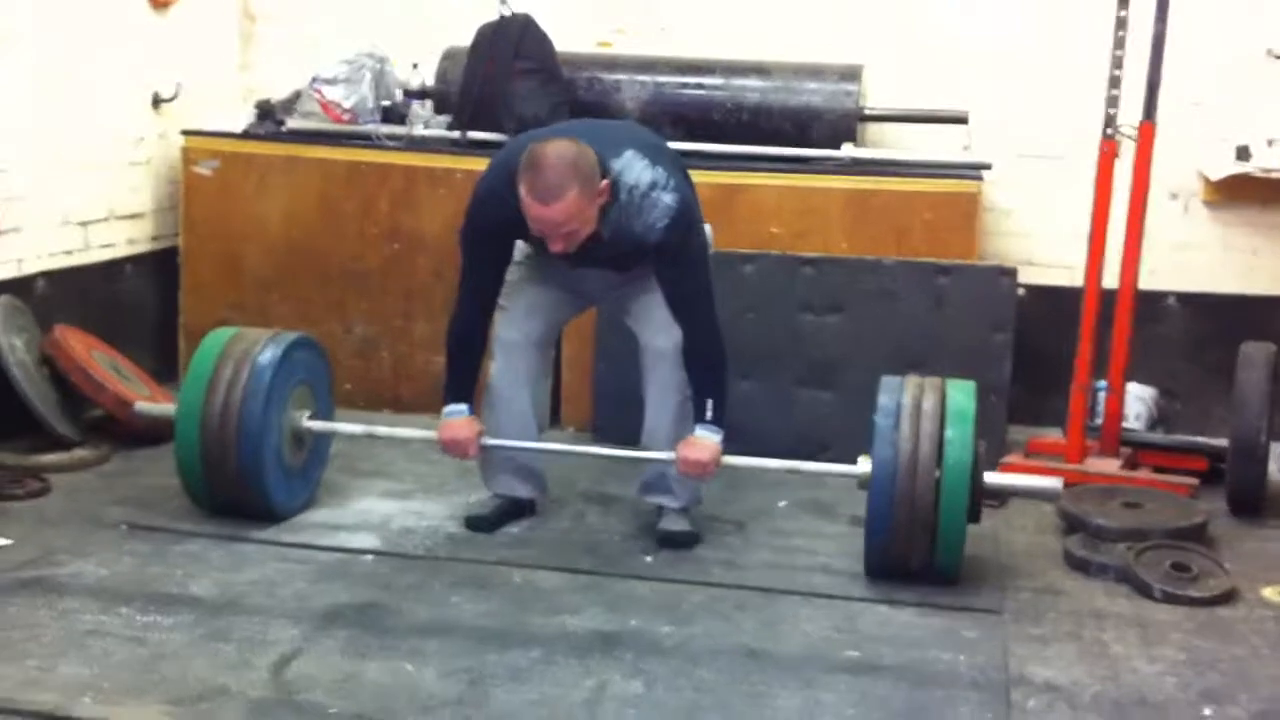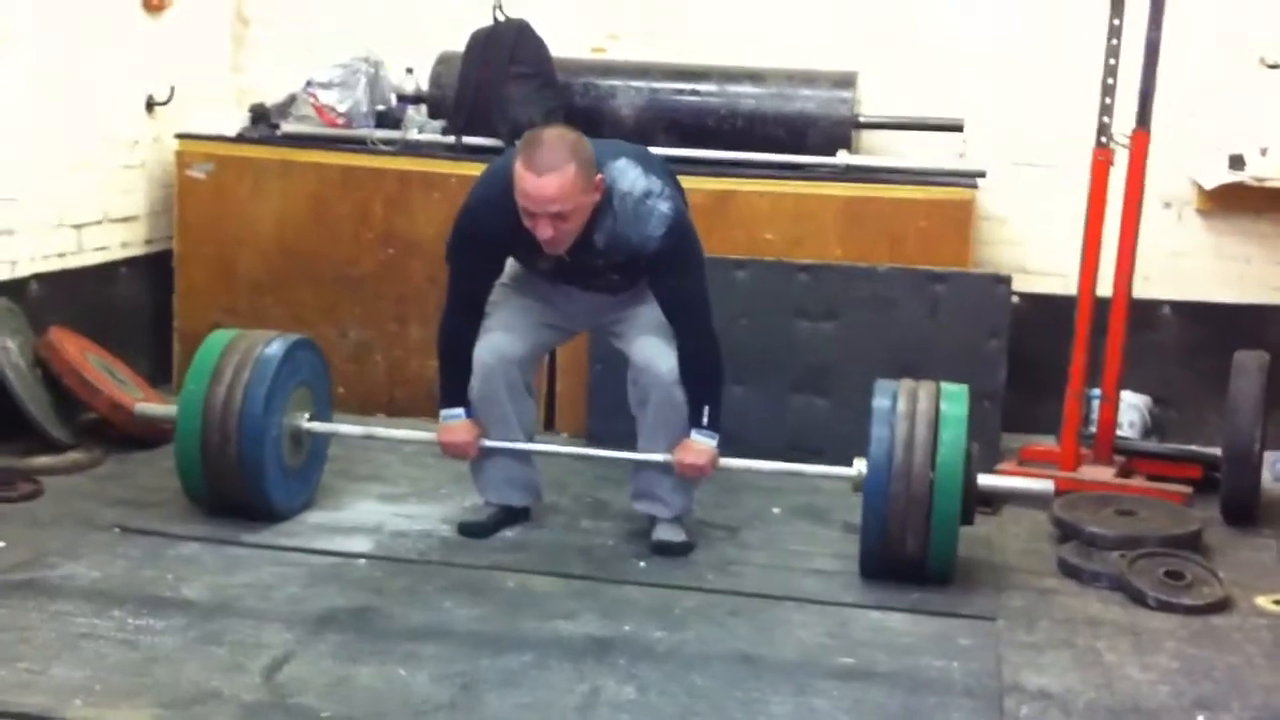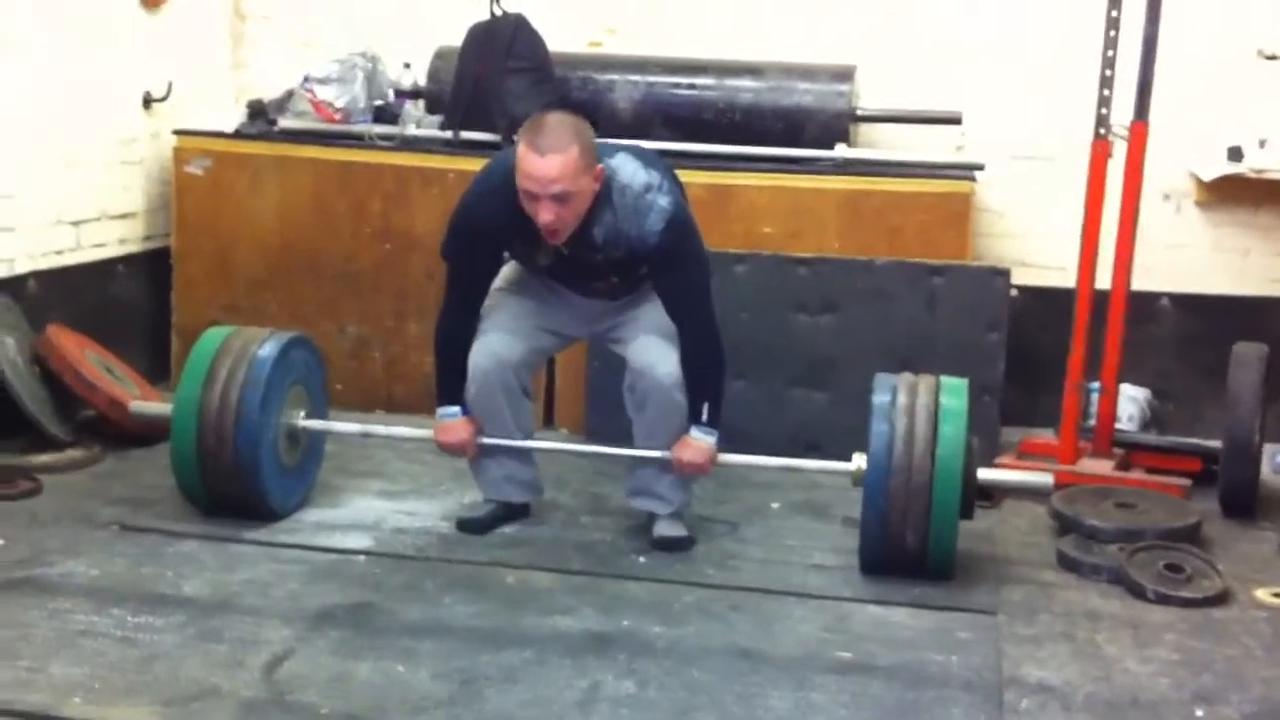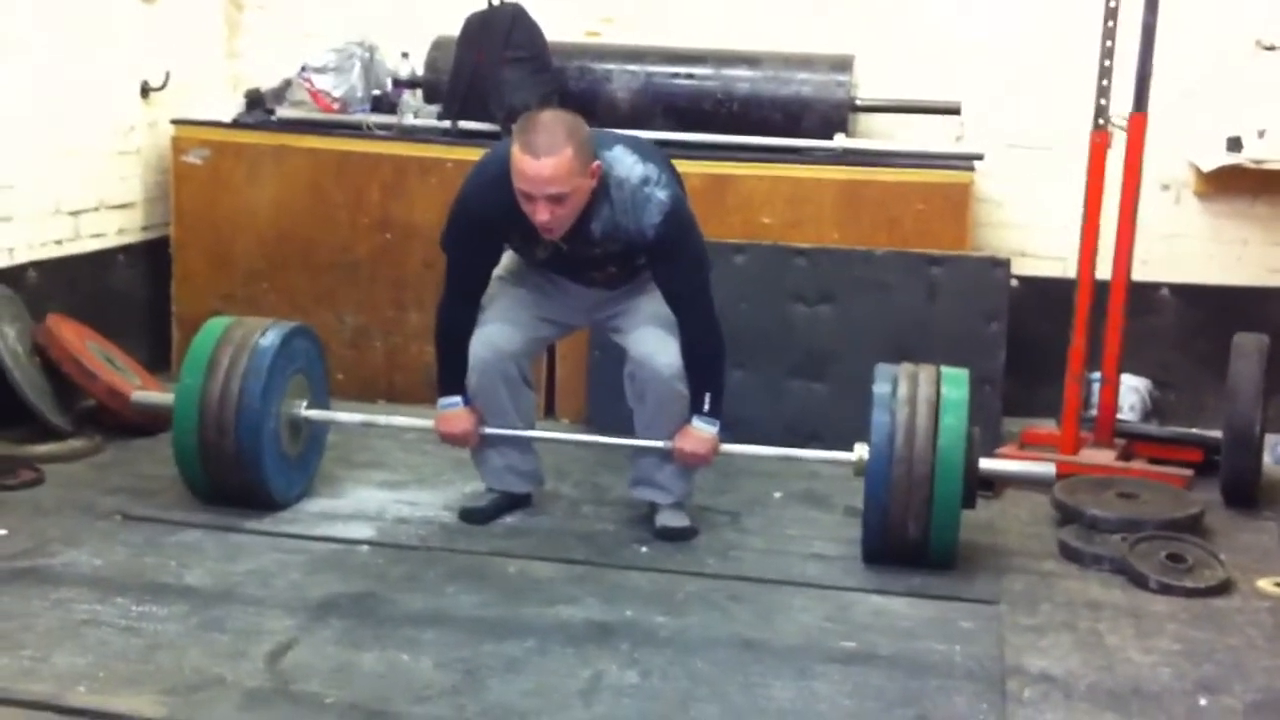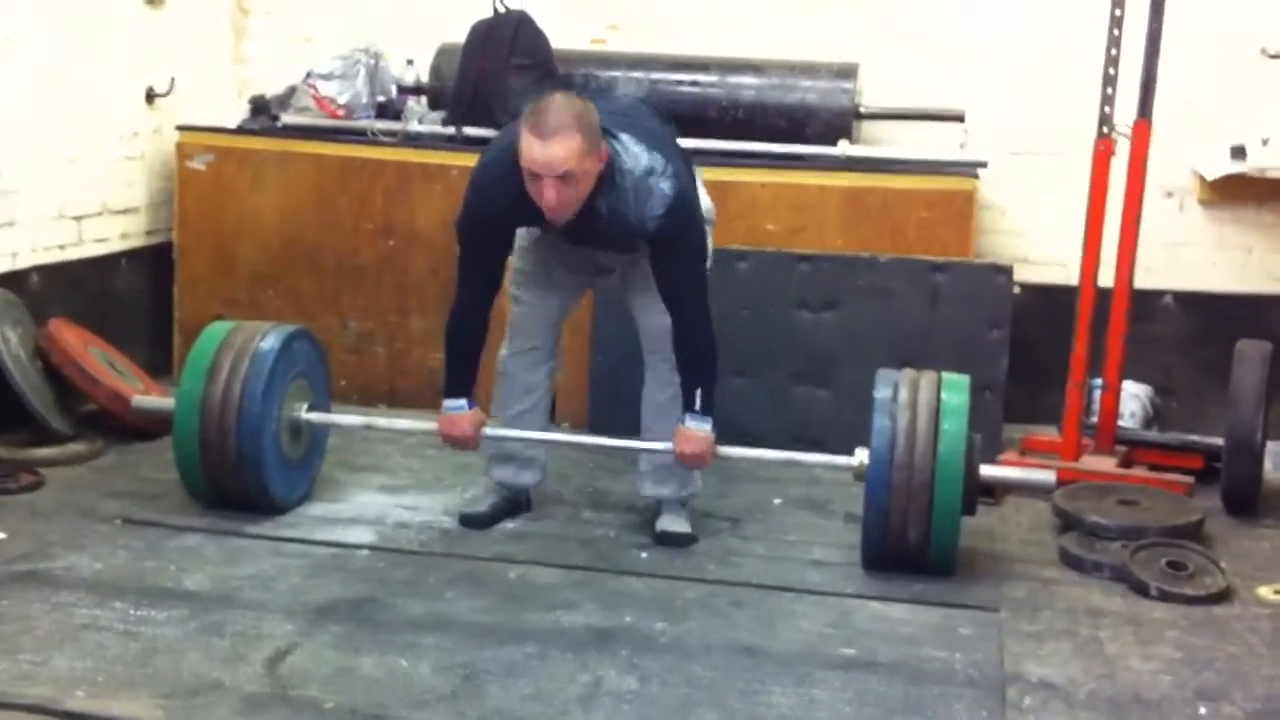
dt=0.7s
person 1, frame 1
left shoulder: (660, 202)
right shoulder: (499, 190)
left elbow: (697, 317)
right elbow: (476, 300)
left wrist: (708, 428)
right wrist: (457, 406)
left hip: (649, 264)
left knee: (670, 344)
right knee: (514, 338)
left ankle: (672, 499)
right ankle: (512, 487)
person 1, frame 2
left shoulder: (652, 209)
right shoulder: (490, 200)
left elbow: (694, 324)
right elbow: (463, 307)
left wrist: (703, 432)
right wrist: (455, 409)
left hip: (640, 289)
right hip: (542, 284)
left knee: (664, 367)
right knee: (492, 356)
left ankle: (665, 509)
right ankle: (506, 496)
person 1, frame 3
left shoulder: (652, 204)
right shoulder: (490, 195)
left elbow: (696, 319)
right elbow: (460, 303)
left wrist: (703, 429)
right wrist: (450, 408)
left hip: (640, 292)
right hip: (542, 286)
left knee: (664, 372)
right knee: (487, 363)
left ankle: (663, 505)
right ankle: (507, 493)
person 1, frame 4
left shoulder: (650, 197)
right shoulder: (487, 187)
left elbow: (696, 309)
right elbow: (460, 296)
left wrist: (705, 420)
right wrist: (452, 398)
left hip: (639, 282)
right hip: (541, 276)
left knee: (664, 364)
right knee: (488, 352)
left ankle: (664, 495)
right ankle: (509, 482)
person 1, frame 5
left shoulder: (660, 188)
right shoulder: (497, 175)
left elbow: (689, 308)
right elbow: (474, 294)
left wrist: (698, 417)
right wrist: (457, 399)
left hip: (650, 226)
left knee: (665, 340)
right knee: (527, 337)
left ankle: (670, 495)
right ankle: (513, 483)
